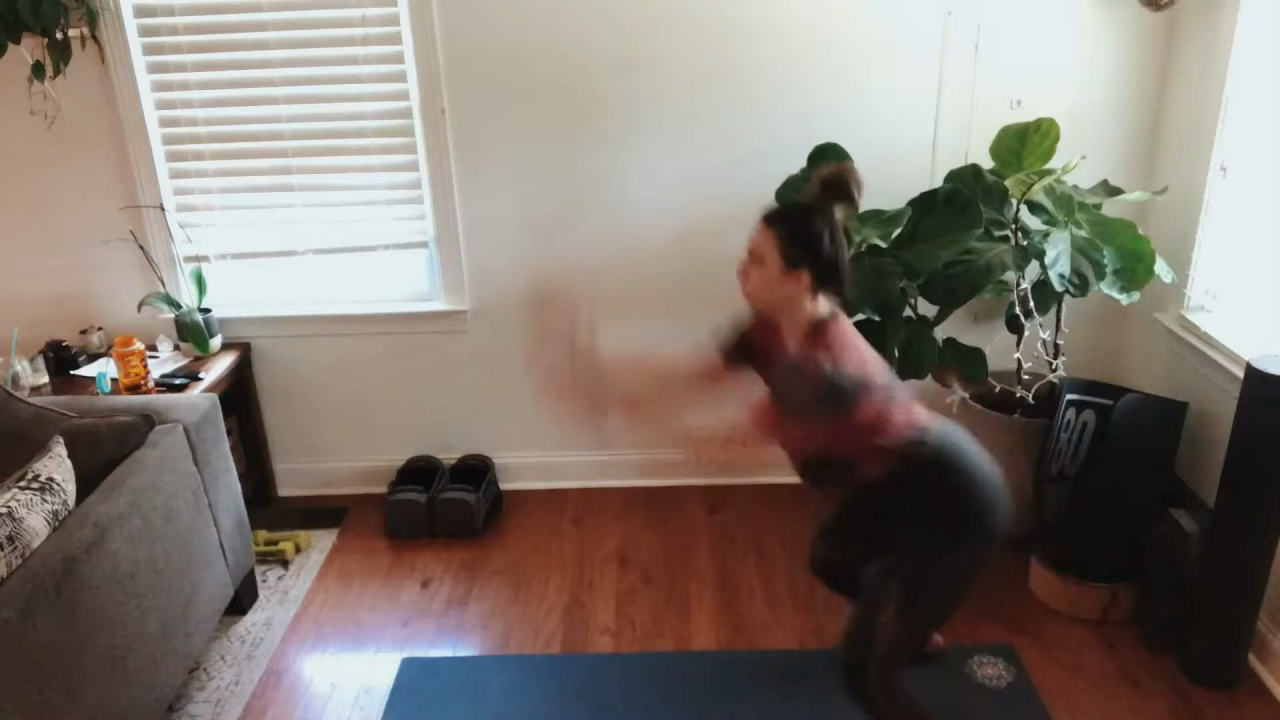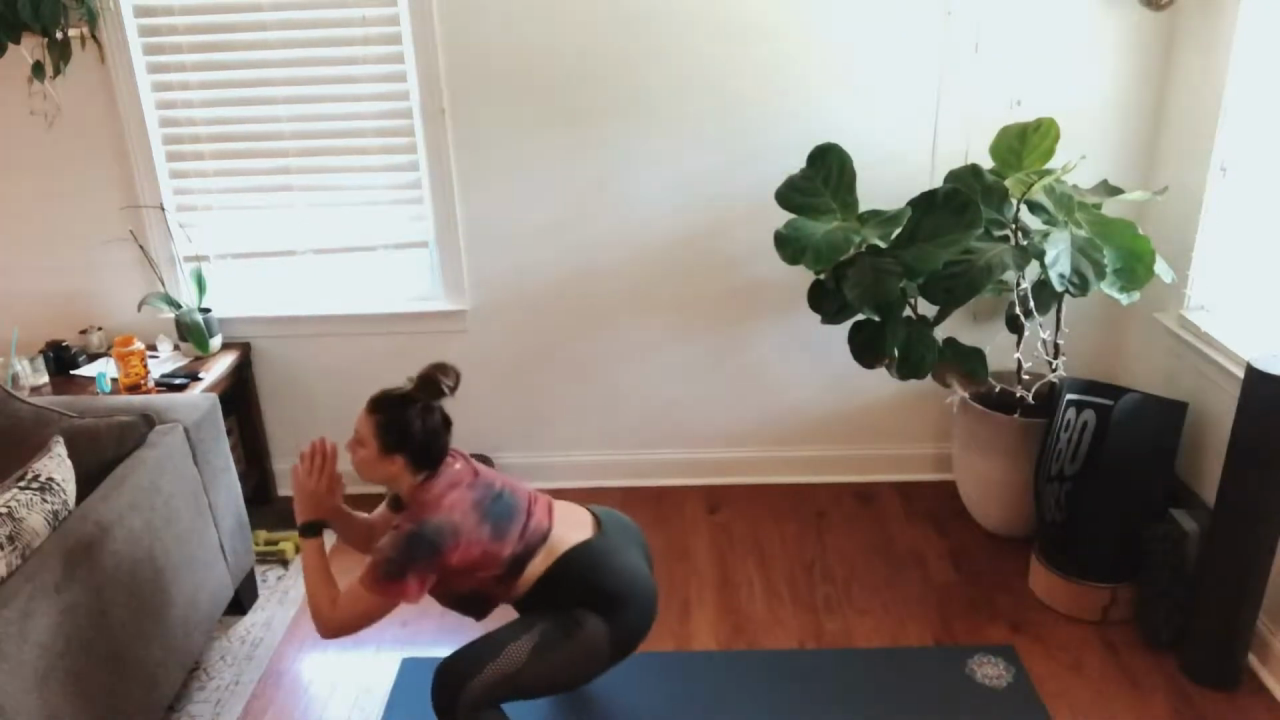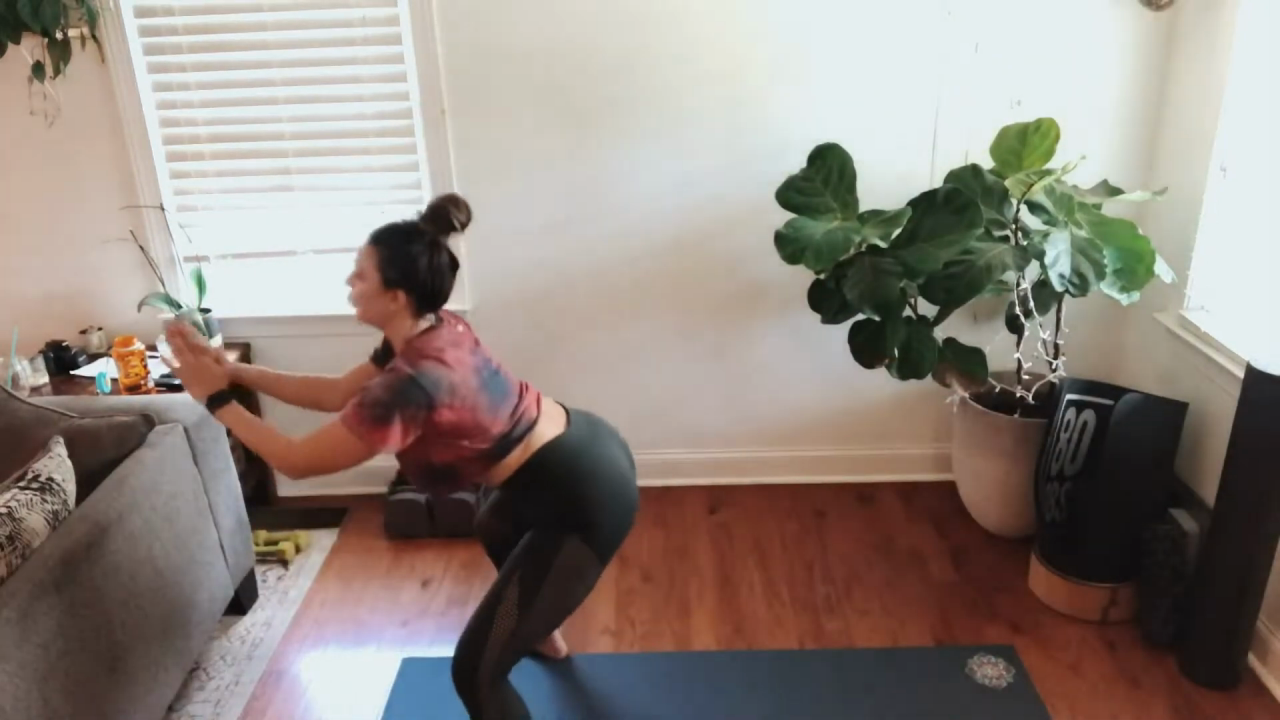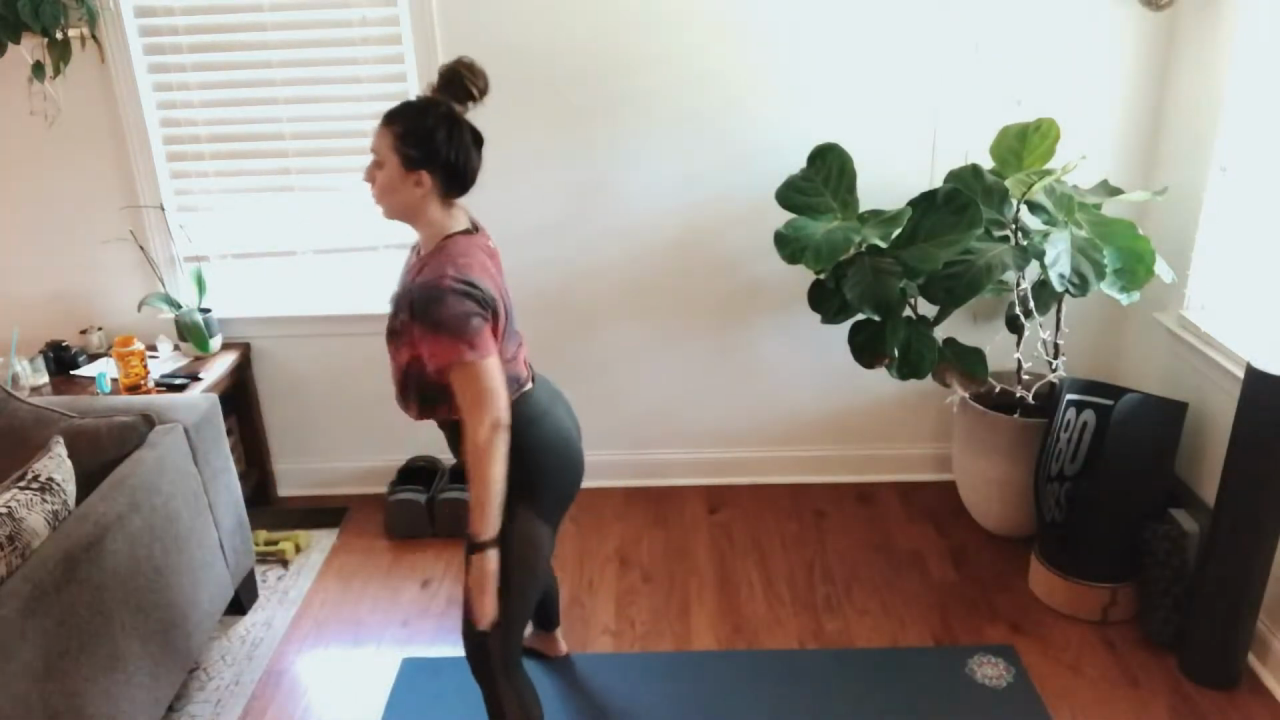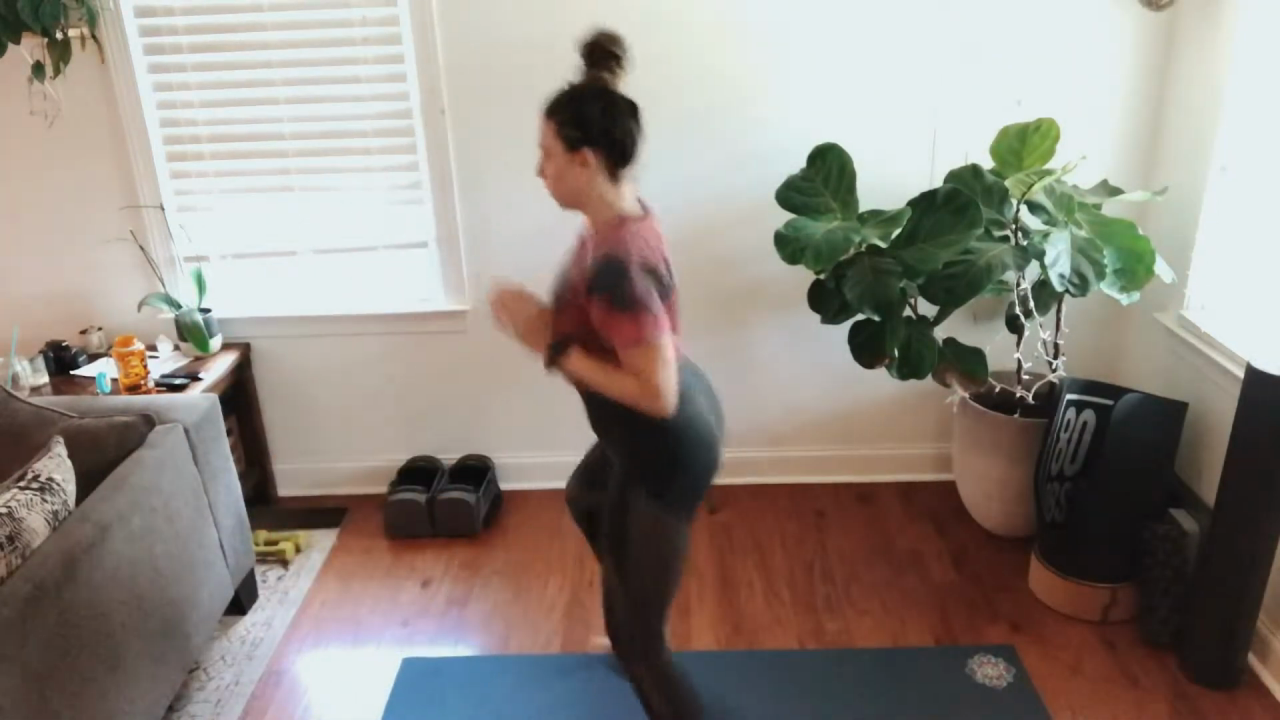
dt=1s
person 1, frame 1
left shoulder: (823, 370)
right shoulder: (778, 332)
left elbow: (726, 449)
right elbow: (685, 379)
left wrist: (611, 402)
right wrist: (601, 378)
left hip: (955, 506)
right hip: (902, 482)
left knee: (864, 673)
right knee: (830, 560)
right ankle: (911, 631)
person 1, frame 2
left shoulder: (422, 532)
right shoulder: (440, 470)
left elbow: (331, 620)
right elbow: (369, 537)
left wrist: (309, 524)
right wrist: (330, 509)
left hip: (612, 600)
right ankle: (549, 652)
person 1, frame 3
left shoulder: (411, 384)
right shoulder: (433, 331)
left elbow: (300, 461)
right elbow: (339, 392)
left wrist: (217, 402)
right wrist: (233, 371)
left hip: (586, 499)
right hip: (590, 450)
left knee: (476, 671)
right knee: (495, 529)
right ankle: (544, 634)
person 1, frame 4
left shoulder: (441, 289)
right shoulder: (459, 237)
left elbow: (488, 424)
left wrist: (480, 546)
left hip: (531, 456)
right hip: (542, 422)
left knee: (489, 651)
right knee: (524, 547)
right ankle: (548, 634)
person 1, frame 5
left shoulder: (619, 264)
right shoulder: (617, 222)
left elbow: (656, 397)
left wrist: (549, 345)
right wrist: (546, 318)
left hip: (666, 455)
right hip: (645, 440)
left knee: (633, 638)
right knee: (584, 504)
right ankle: (650, 585)
